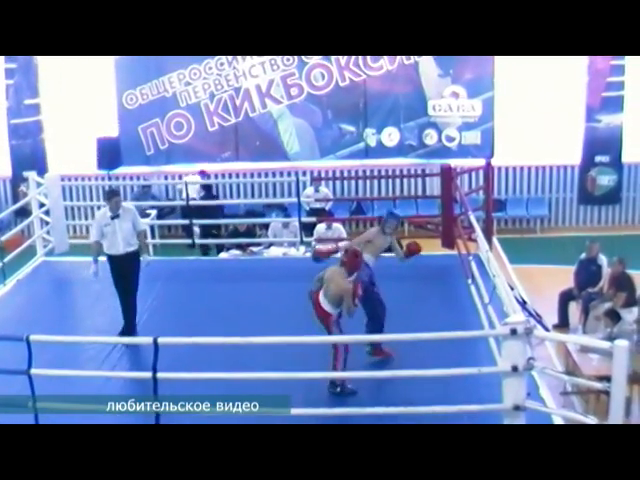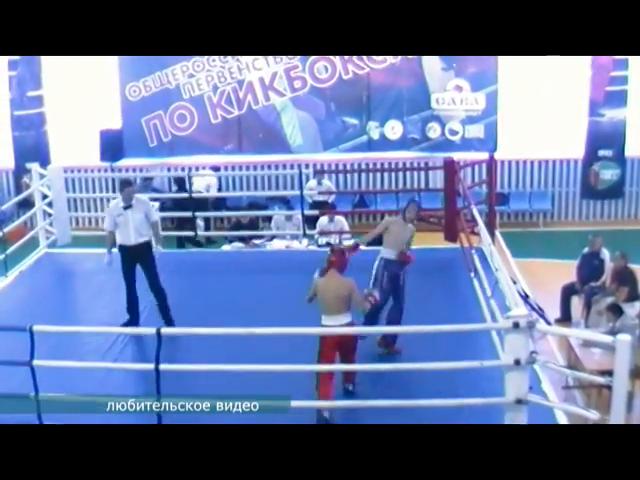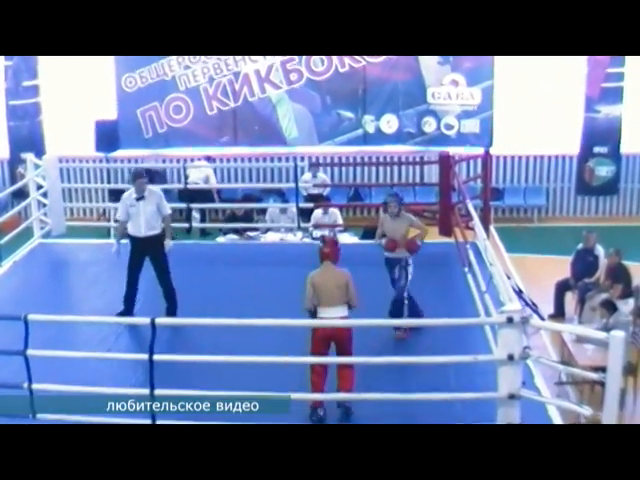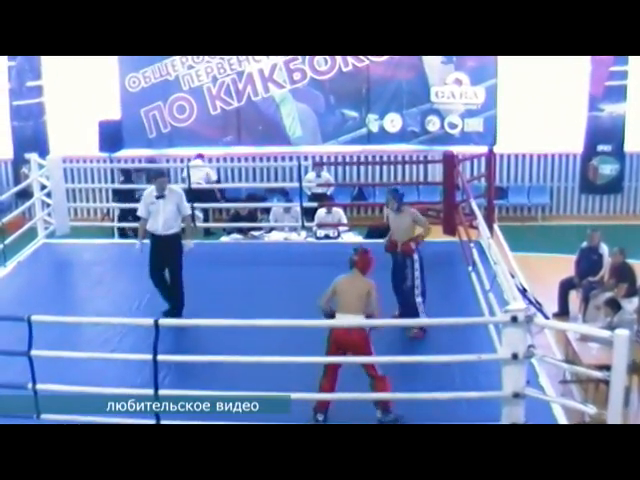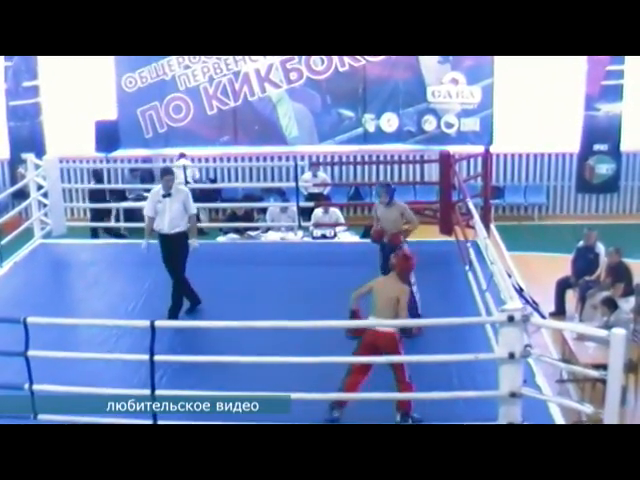
dt=0.3s
person 1, frame 1
left shoulder: (331, 270)
right shoulder: (347, 286)
left elbow: (318, 278)
right elbow: (349, 312)
right wrist: (355, 297)
left hip: (320, 302)
right hip: (330, 314)
right knee: (341, 347)
right ankle: (337, 385)
person 1, frame 2
left shoulder: (319, 282)
right shoulder: (349, 284)
left elbow: (308, 299)
right elbow: (363, 307)
right wrist: (371, 300)
left knee: (325, 370)
right knee: (348, 359)
left ankle: (324, 411)
right ankle: (349, 385)
person 1, frame 3
left shoulder: (313, 276)
right shoulder: (345, 274)
left elbow: (308, 306)
right elbow: (353, 302)
left hip: (322, 325)
left knee: (318, 368)
right knee: (345, 365)
left ankle: (318, 409)
right ankle: (344, 401)
person 1, frame 4
left shoulder: (339, 280)
right shoulder: (369, 284)
left elbow: (323, 305)
right elbow: (373, 313)
left hip: (337, 332)
right hip: (358, 334)
left knee: (329, 373)
right knee: (375, 373)
left ankle: (320, 412)
right ankle: (384, 413)
person 1, frame 5
left shoulder: (377, 281)
right shoulder: (403, 289)
left elbow: (354, 299)
right elbow: (402, 319)
left wrist: (355, 316)
left hip: (370, 334)
right hip: (388, 336)
left knee: (355, 372)
right knee: (402, 378)
left ankle: (336, 409)
right ankle: (405, 416)
person 2, frame 1
left shoulder: (130, 211)
right shoulder: (100, 217)
left elbow: (141, 232)
right elbow: (96, 241)
left wrist: (145, 252)
right wrist: (95, 263)
left hip: (132, 256)
right hip: (114, 259)
left knee: (131, 293)
right knee: (122, 294)
left ankle: (130, 327)
right ankle: (129, 325)
person 2, frame 2
left shoulder: (143, 202)
right shoulder: (113, 207)
left elbow: (154, 223)
right elbow: (110, 231)
left wrist: (158, 244)
right wrist: (108, 252)
left hip: (144, 247)
right hip: (126, 250)
left knee: (154, 283)
right knee: (130, 285)
left ankle: (167, 317)
right ankle: (133, 318)
person 2, frame 3
left shoulder: (157, 194)
right shoulder: (126, 198)
left elbow: (167, 216)
right elbow: (122, 222)
left wrist: (168, 238)
right wrist: (117, 242)
left hip: (155, 240)
right hip: (136, 241)
left knee: (164, 277)
right knee: (132, 276)
left ankle: (171, 311)
right ankle: (128, 309)
person 2, frame 4
left shoulder: (177, 193)
right shoulder: (147, 195)
left elbow: (186, 216)
right elbow: (144, 219)
left wrist: (188, 238)
right wrist: (140, 240)
left hip: (173, 239)
right hip: (156, 239)
left knee: (175, 277)
right knee: (155, 274)
left ankle: (176, 311)
right ankle: (173, 304)
person 2, frame 5
left shoulder: (183, 192)
right shoulder: (154, 194)
left elbow: (192, 215)
right elbow: (150, 217)
left wrist: (193, 237)
right wrist: (146, 238)
left hip: (180, 237)
right hip: (164, 238)
left knee: (177, 274)
right knee: (175, 273)
left ankle: (174, 311)
right ankle: (194, 300)
person 3, frame 1
left shoulder: (391, 239)
right shoulder: (374, 233)
left elbow: (401, 256)
right elbow: (354, 243)
left wrist: (410, 251)
right wrist: (333, 249)
left hip: (368, 269)
right hip: (361, 266)
left knee: (378, 308)
left ankle: (375, 346)
person 3, frame 2
left shoulder: (411, 229)
right shoulder: (390, 221)
right elbow: (372, 234)
left wrist: (407, 255)
right wrist: (355, 245)
left hip: (399, 266)
right hip: (385, 262)
left knee: (398, 304)
right knee: (379, 298)
left ankle: (388, 341)
person 3, frame 3
left shoulder: (407, 218)
right shoulder: (382, 219)
left elbow: (424, 229)
right elbow: (378, 237)
left wrist: (416, 241)
right wrist: (384, 243)
left hip: (404, 259)
right hip: (389, 259)
left knee: (401, 293)
right knee: (400, 291)
left ankle: (400, 325)
right ankle: (416, 316)
person 3, frame 4
left shoulder: (411, 213)
right shoulder: (389, 214)
left elbow: (427, 228)
left wrist: (415, 241)
right wrist: (389, 241)
left hip: (410, 255)
right hip: (396, 254)
left knee: (413, 289)
right knee: (397, 285)
left ankle: (420, 326)
right ankle: (404, 313)
person 3, frame 5
left shoulder: (401, 207)
right shoulder: (377, 207)
left elbow: (415, 223)
left wrist: (402, 235)
right wrist: (374, 230)
left hip: (398, 245)
right hip: (384, 244)
left knee: (407, 280)
left ankle: (415, 316)
